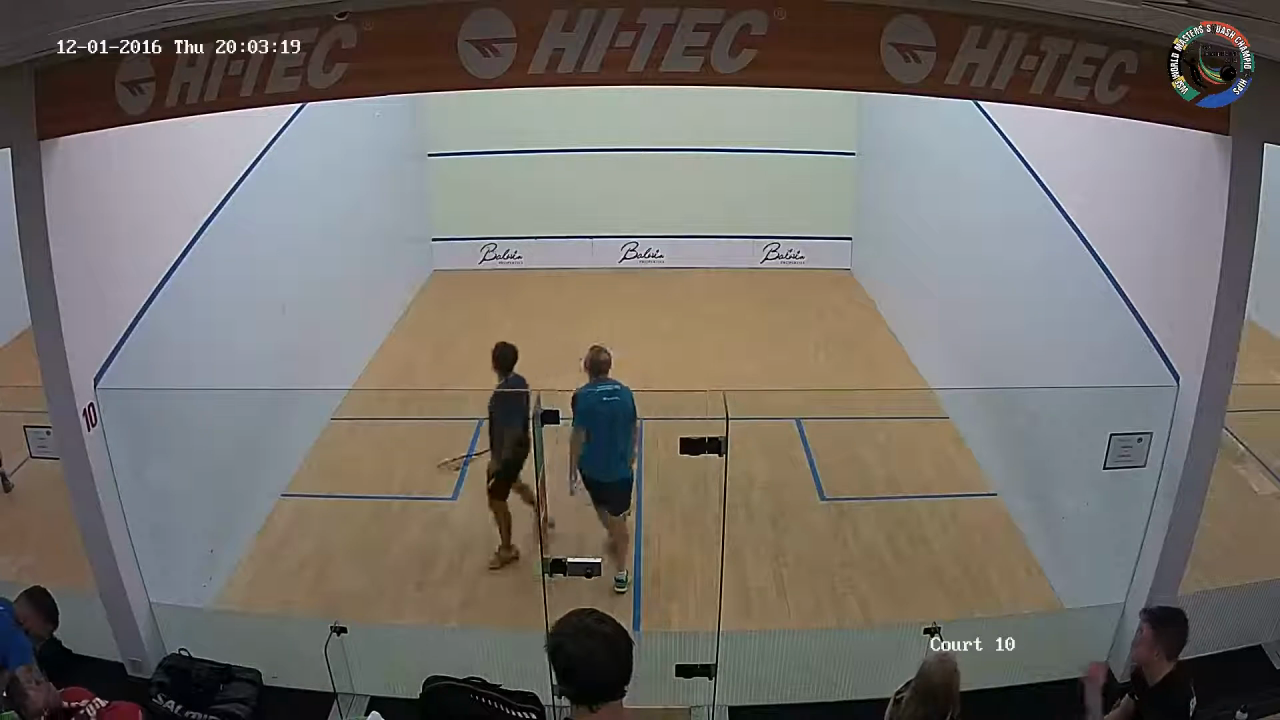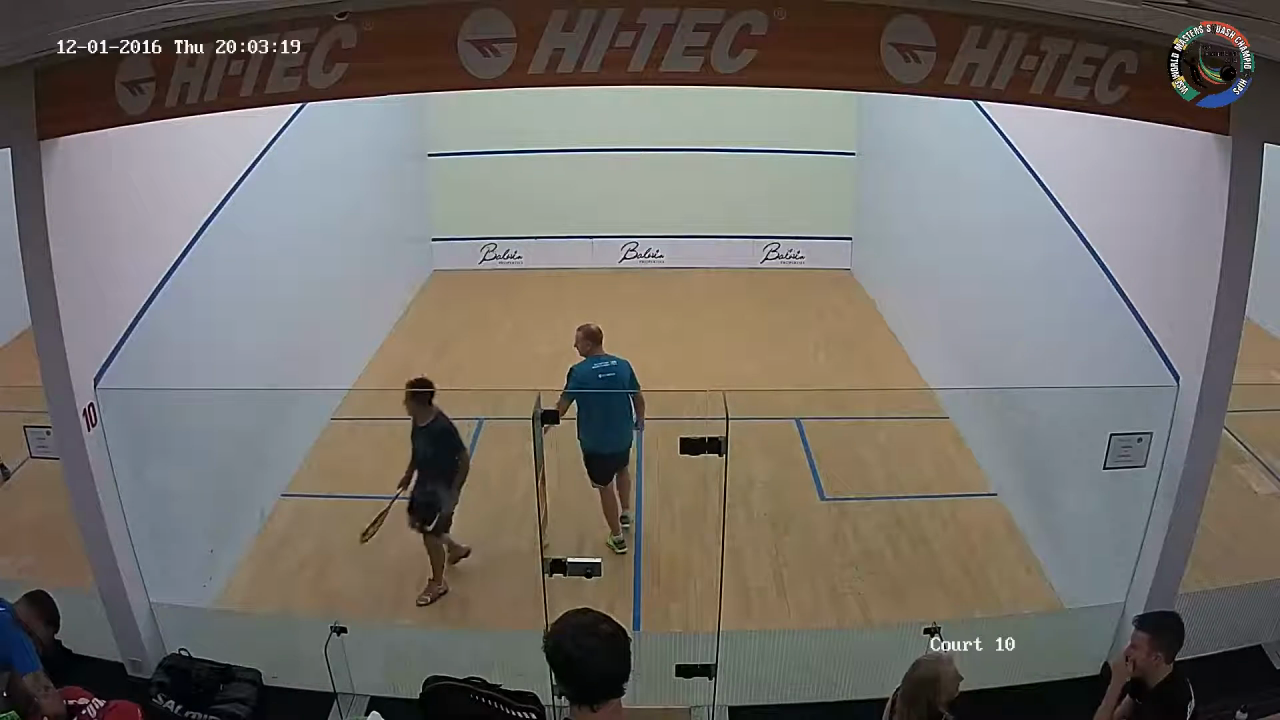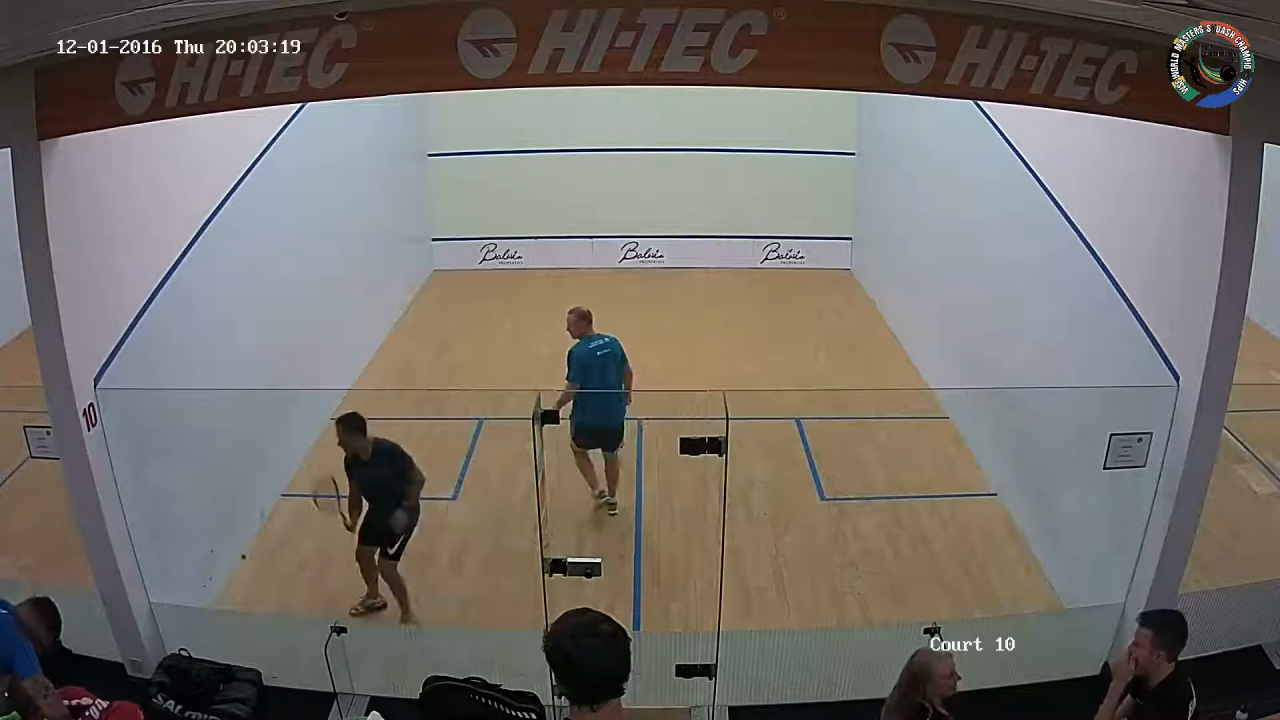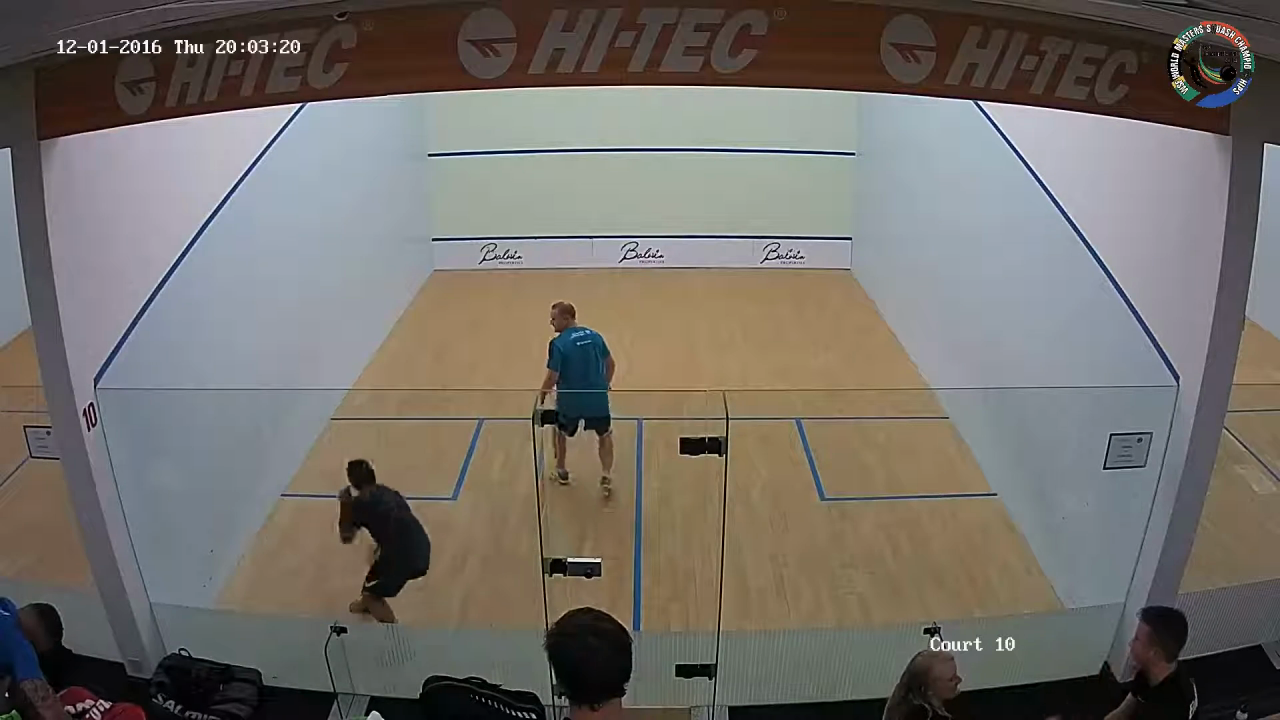
dt=0.4s
person 1, frame 1
left shoulder: (582, 396)
right shoulder: (625, 393)
left elbow: (578, 436)
right elbow: (633, 430)
left wrist: (573, 468)
right wrist: (631, 454)
left hip: (591, 466)
right hip: (620, 466)
left knee: (600, 504)
right knee: (619, 518)
left ankle: (612, 538)
right ankle: (621, 575)
person 1, frame 2
left shoulder: (579, 372)
right shoulder: (623, 365)
left elbow: (563, 406)
right elbow: (639, 398)
left wrist: (547, 425)
right wrist: (640, 419)
left hip: (595, 442)
right hip: (623, 436)
left knee: (605, 487)
right knee: (622, 470)
left ankle: (617, 537)
right ankle: (625, 514)
person 1, frame 3
left shoulder: (578, 352)
right shoulder: (613, 343)
left elbow: (573, 389)
right elbow: (628, 373)
left wrist: (557, 406)
right wrist: (627, 395)
left hip: (588, 415)
right hip: (615, 412)
left knee: (579, 451)
right knee: (611, 455)
left ankle: (599, 492)
right ankle: (612, 499)
person 1, frame 4
left shoulder: (558, 343)
right shoulder: (594, 336)
left elbow: (553, 377)
right elbow: (610, 364)
left wrist: (542, 394)
right wrist: (605, 385)
left hip: (570, 403)
right hip: (597, 400)
left knee: (560, 433)
right knee: (605, 437)
left ankle: (562, 471)
right ankle: (606, 475)
person 2, frame 1
left shoulder: (504, 394)
right shoulder: (518, 382)
left elbow: (512, 432)
left wrist: (497, 460)
left hip: (510, 452)
right hip: (521, 446)
left knee: (496, 500)
right knee: (515, 484)
left ankle: (507, 549)
right ankle: (541, 516)
person 2, frame 2
left shoulder: (443, 428)
right shoulder: (418, 419)
left elbow: (463, 461)
left wrist: (453, 494)
right wrist: (409, 473)
left hip: (440, 488)
right hip: (423, 483)
left knee: (431, 536)
right knee: (415, 522)
left ankle: (438, 583)
right ankle: (456, 549)
person 2, frame 3
left shoulder: (390, 451)
right shoulder: (351, 460)
left elbow: (418, 478)
right elbow: (355, 491)
left wrist: (405, 510)
right wrist: (353, 517)
left hip: (399, 516)
right hip: (377, 511)
left knee: (386, 568)
right knee: (362, 554)
left ankle: (407, 614)
right ankle: (373, 597)
person 2, frame 4
left shoulder: (361, 505)
right shoulder: (387, 494)
left elbow: (346, 536)
left wrist: (344, 506)
left hip: (405, 557)
right hip: (419, 552)
left knee: (371, 596)
right ankle: (367, 601)
